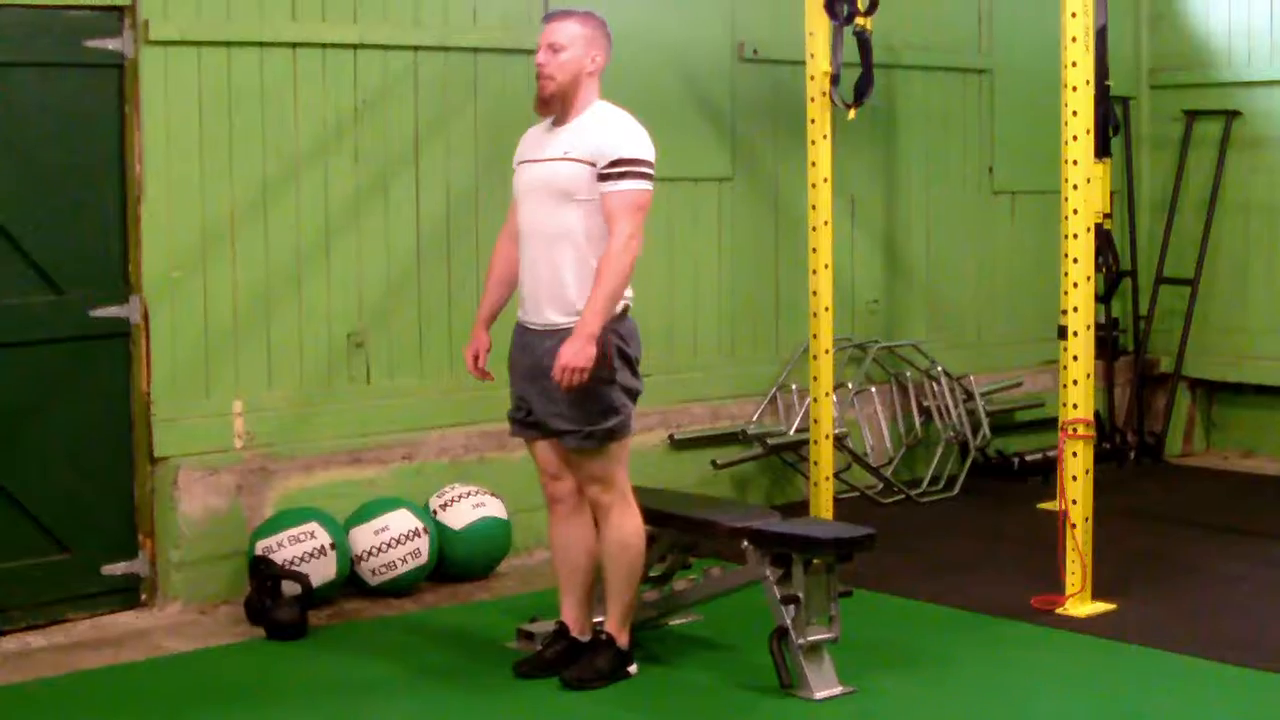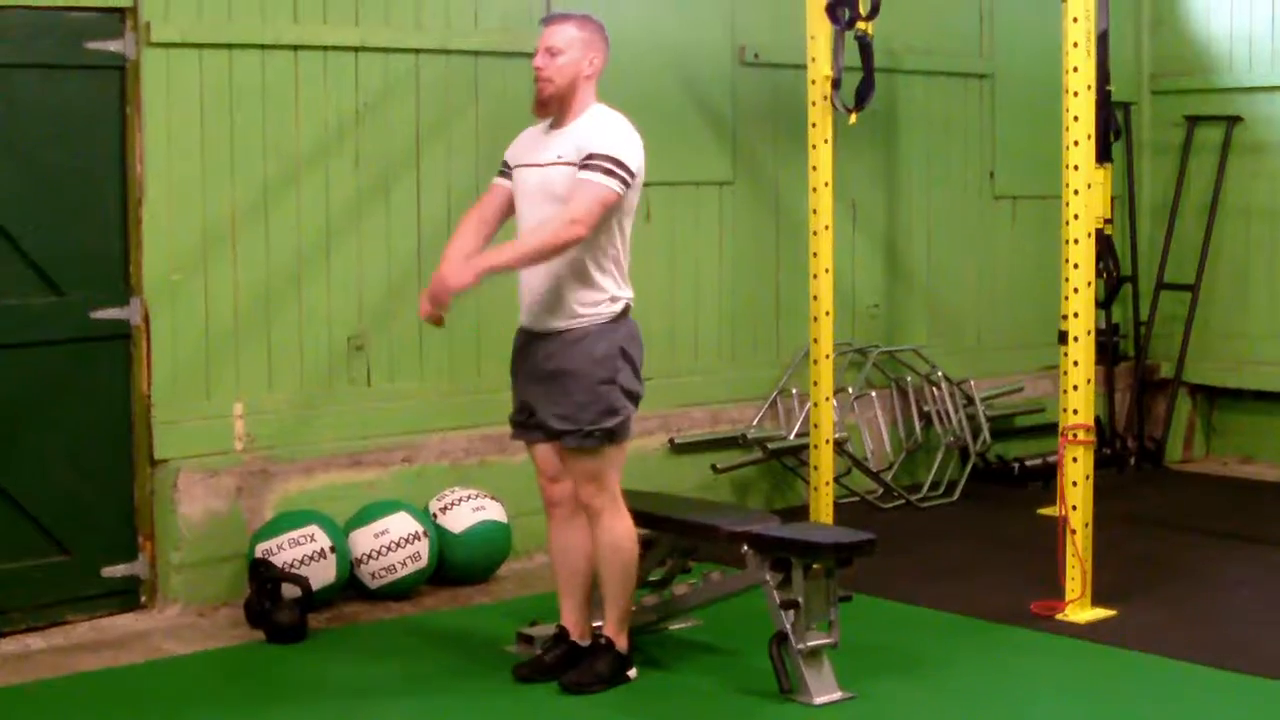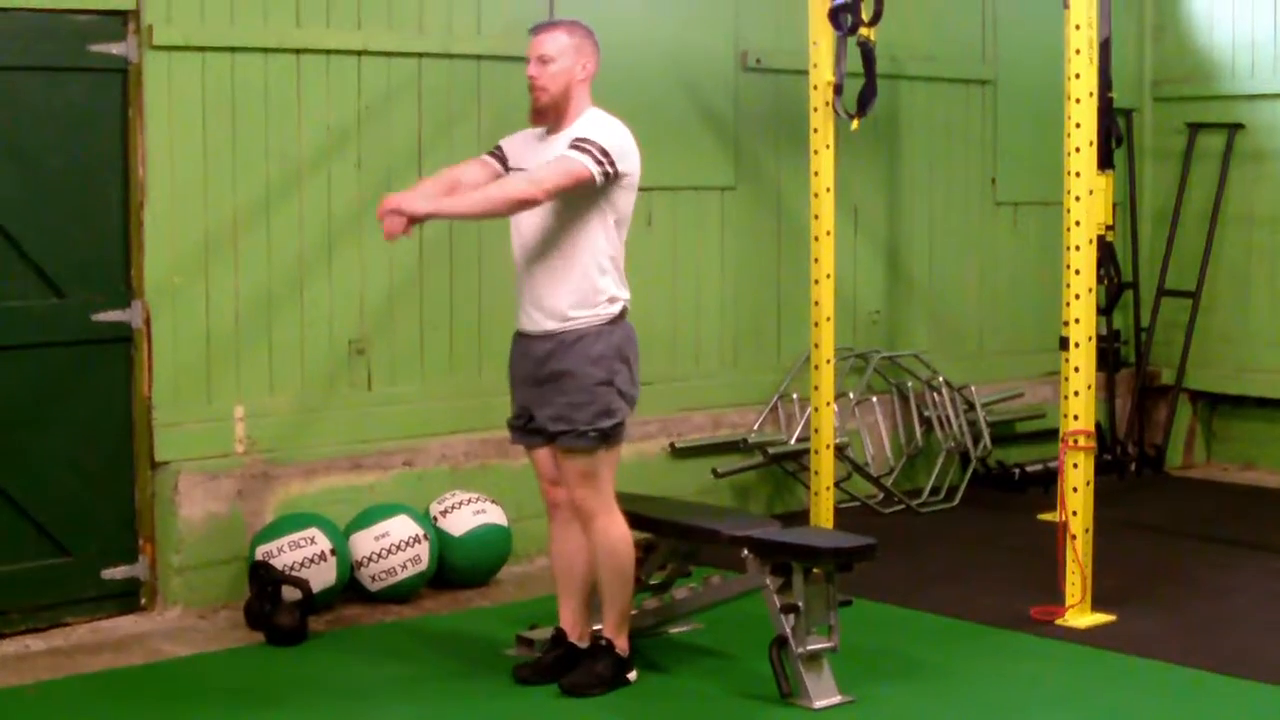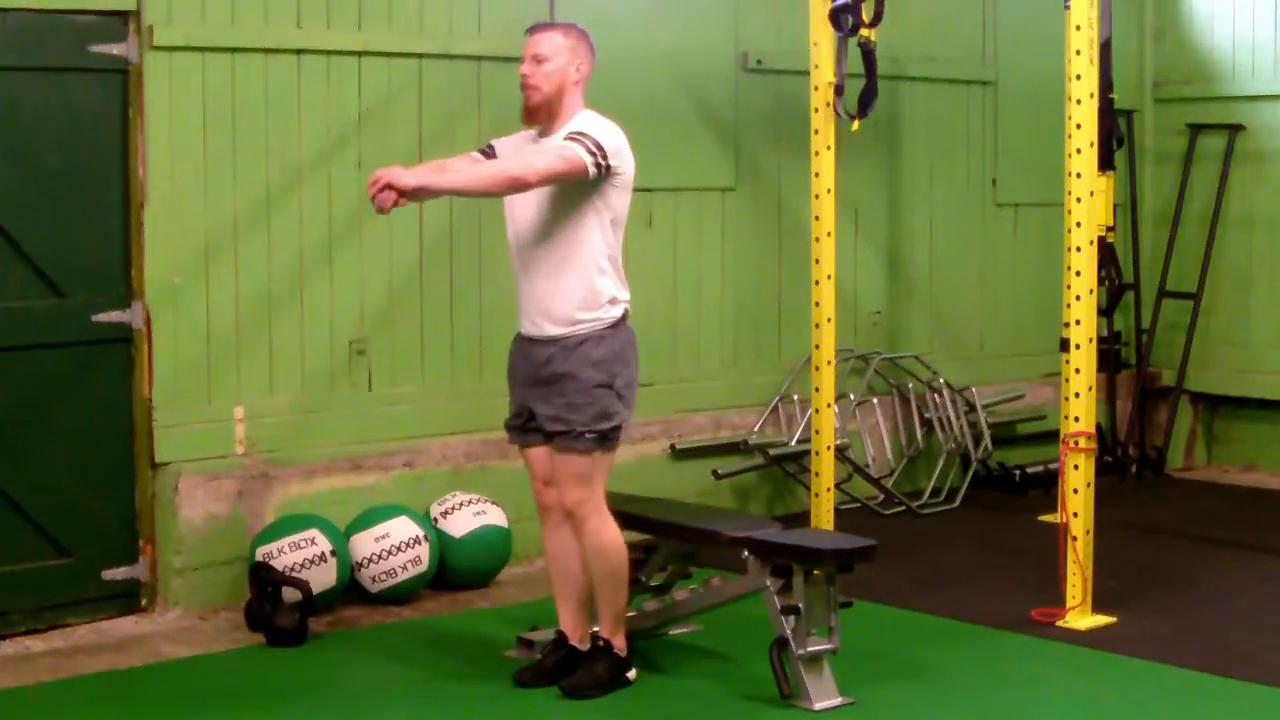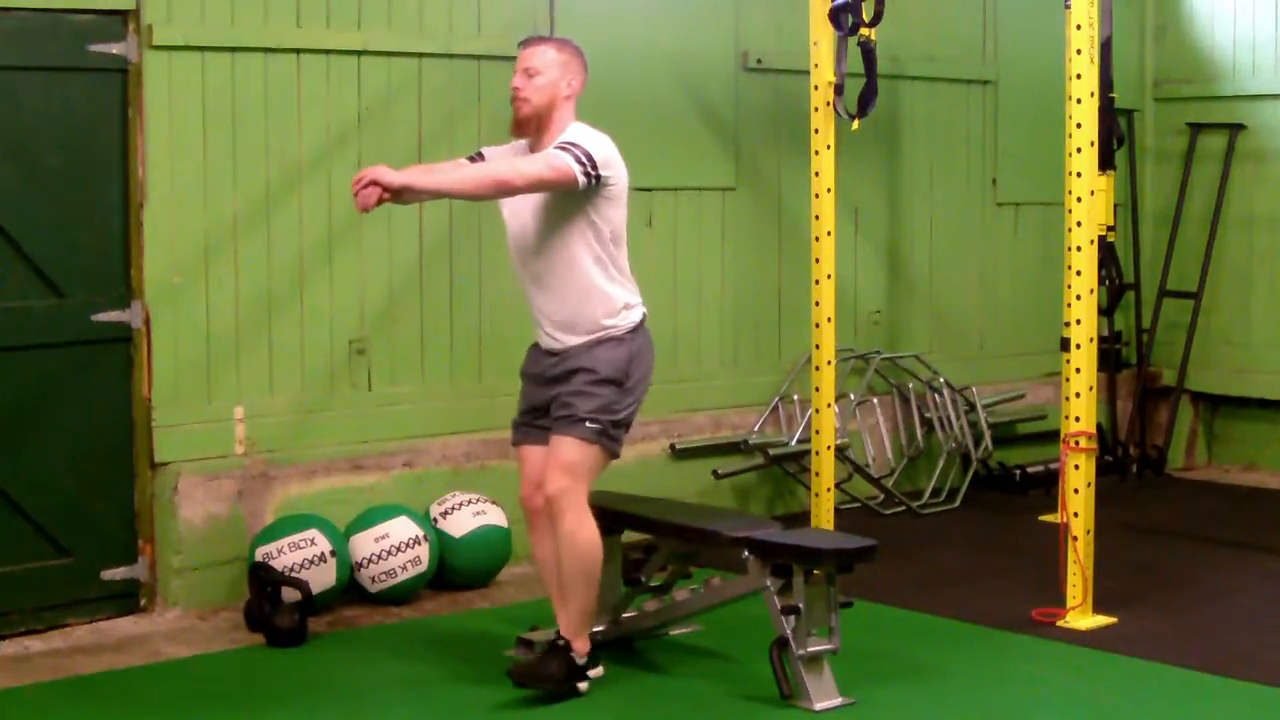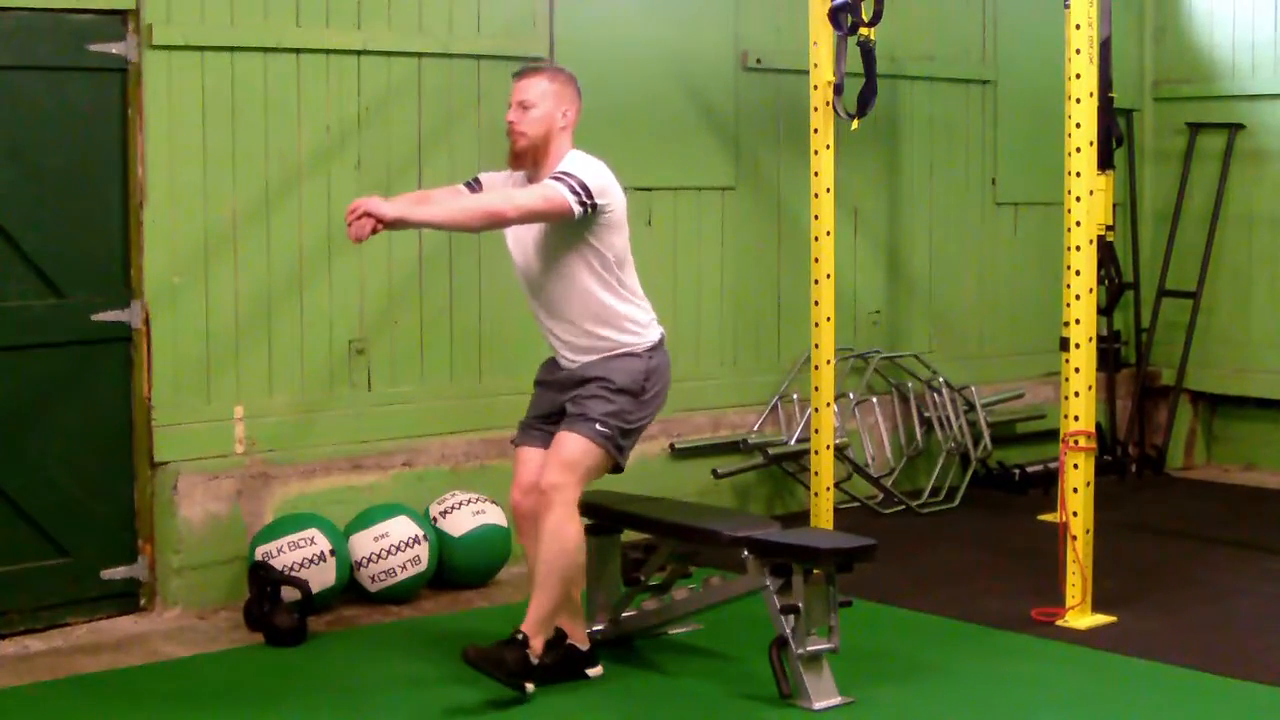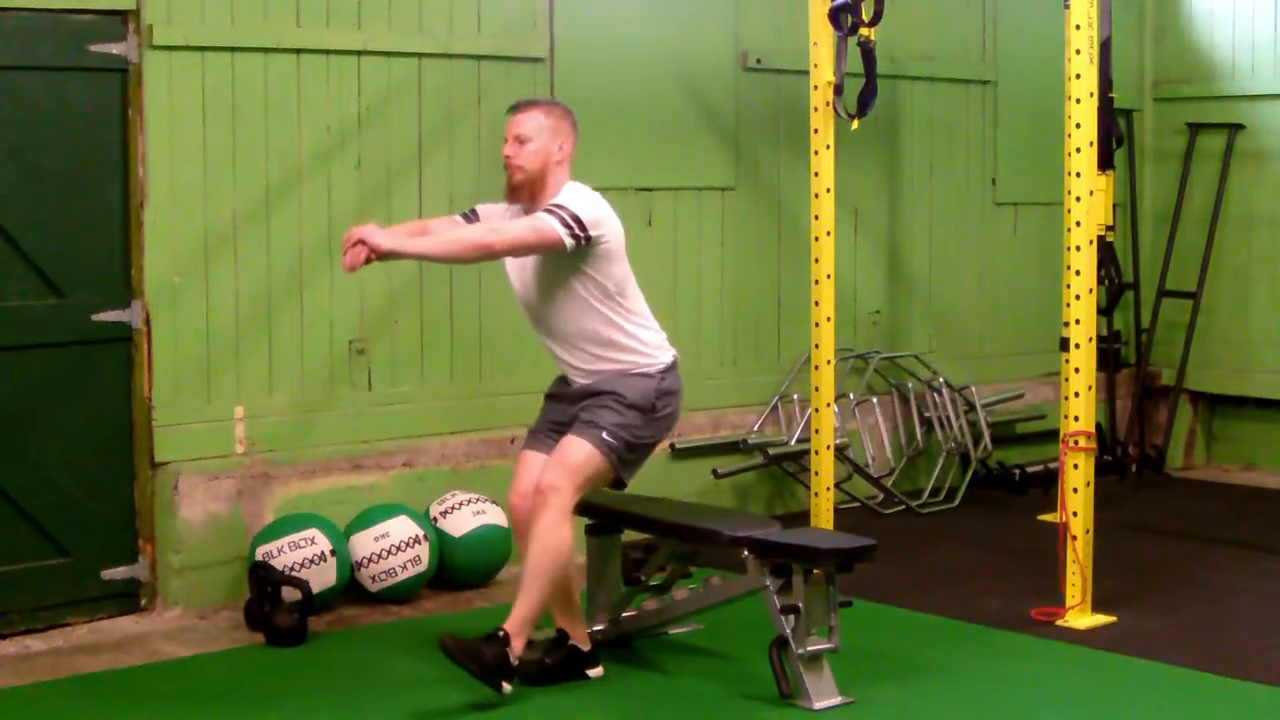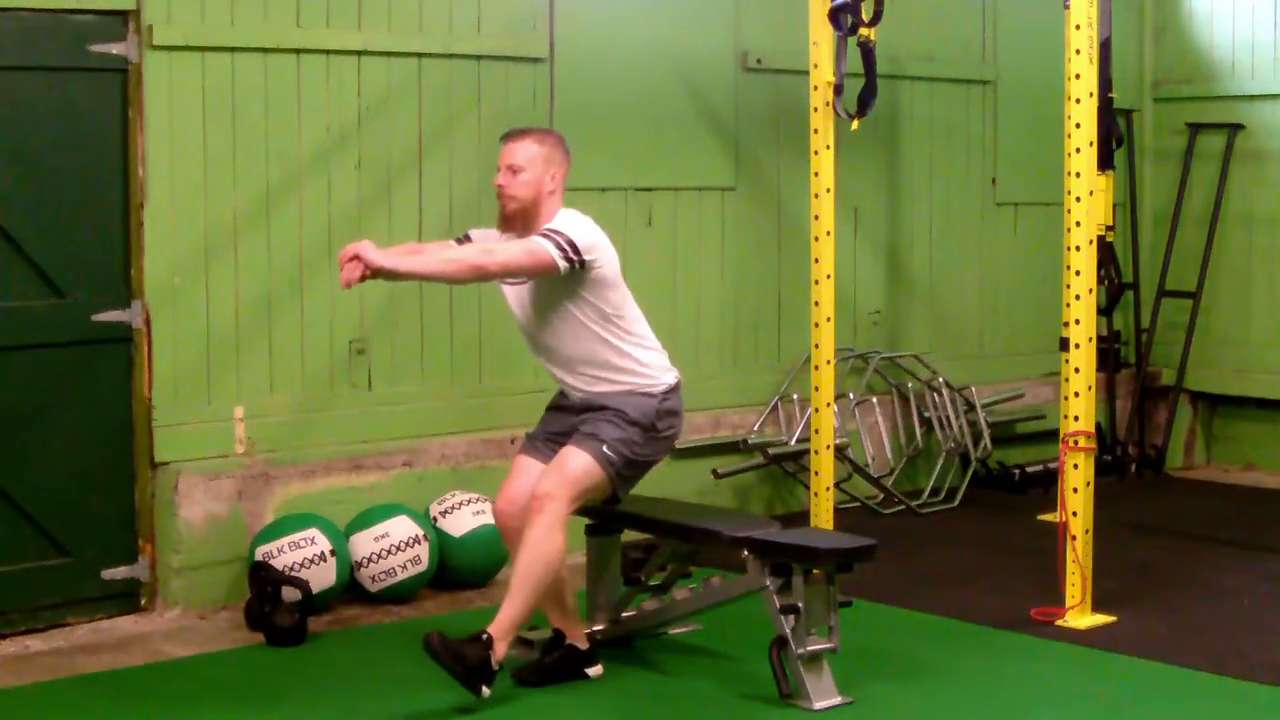
dt=0.3s
person 1, frame 1
left shoulder: (617, 134)
right shoulder: (531, 141)
left elbow: (623, 244)
left wrist: (587, 334)
right wrist: (482, 324)
left hip: (588, 341)
right hip: (534, 337)
left knee: (606, 494)
right knee: (559, 491)
left ankle: (617, 643)
right ankle: (573, 632)
person 1, frame 2
left shoulder: (610, 135)
right shoulder: (528, 142)
left elbow: (571, 226)
right elbow: (485, 215)
left wrist: (475, 270)
right wrist: (444, 271)
left hip: (592, 338)
right hip: (536, 338)
left knee: (598, 497)
right knee: (557, 494)
left ankle: (616, 647)
right ankle: (573, 636)
person 1, frame 3
left shoulder: (606, 137)
right shoulder: (524, 143)
left elbow: (531, 193)
right elbow: (464, 177)
left wrist: (426, 207)
right wrist: (411, 196)
left hip: (589, 342)
right hip: (533, 341)
left knee: (591, 502)
right knee: (557, 499)
left ankle: (616, 650)
right ankle: (571, 639)
person 1, frame 4
left shoulder: (598, 137)
right shoulder: (519, 142)
left elbow: (523, 178)
right elbow: (455, 168)
left wrist: (416, 182)
right wrist: (406, 180)
left hip: (590, 345)
right hip: (534, 344)
left knee: (582, 503)
right knee: (551, 501)
left ankle: (615, 650)
right ankle: (574, 641)
person 1, frame 5
left shoulder: (589, 148)
right shoulder: (509, 153)
left elbow: (511, 183)
right elbow: (445, 173)
left wrist: (403, 181)
right wrist: (390, 182)
left hip: (609, 350)
right hip: (552, 352)
left knee: (563, 492)
right knee: (535, 499)
left ankle: (573, 653)
right ankle: (576, 646)
person 1, frame 6
left shoulder: (585, 177)
right shoulder: (508, 181)
left elbow: (502, 213)
right elbow: (439, 199)
left wrist: (396, 212)
right wrist: (386, 211)
left hip: (626, 364)
right hip: (568, 365)
left knee: (556, 488)
right knee: (527, 500)
left ankle: (531, 647)
right ankle: (573, 644)
person 1, frame 7
left shoulder: (581, 209)
right shoulder: (508, 213)
left elbow: (492, 245)
right elbow: (437, 228)
left wrist: (391, 246)
right wrist: (380, 239)
left hip: (640, 384)
right hip: (580, 383)
left knee: (554, 490)
right knee: (524, 504)
left ankle: (508, 646)
right ankle: (575, 644)
person 1, frame 8
left shoulder: (575, 235)
right shoulder: (503, 238)
left elbow: (484, 265)
right elbow: (430, 250)
left wrist: (385, 261)
right wrist: (378, 259)
left hip: (641, 402)
right hip: (580, 399)
left knee: (549, 497)
right knee: (512, 509)
left ankle: (490, 650)
right ankle: (573, 645)
